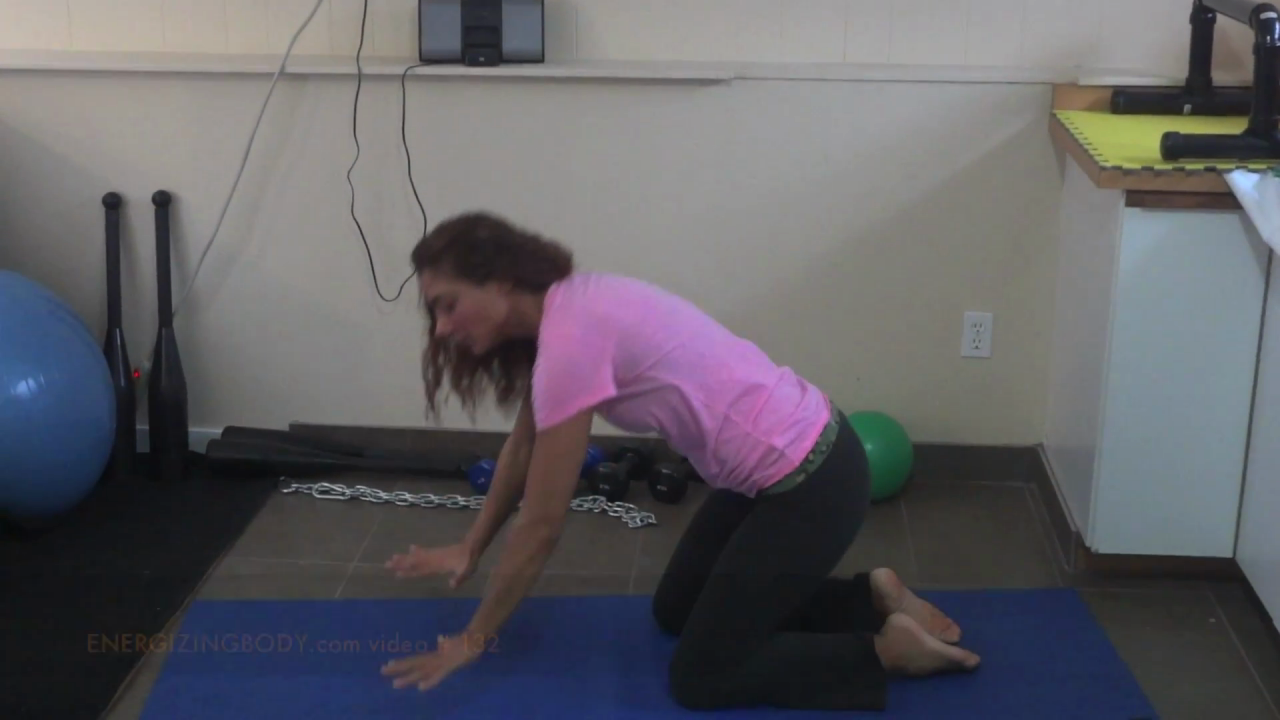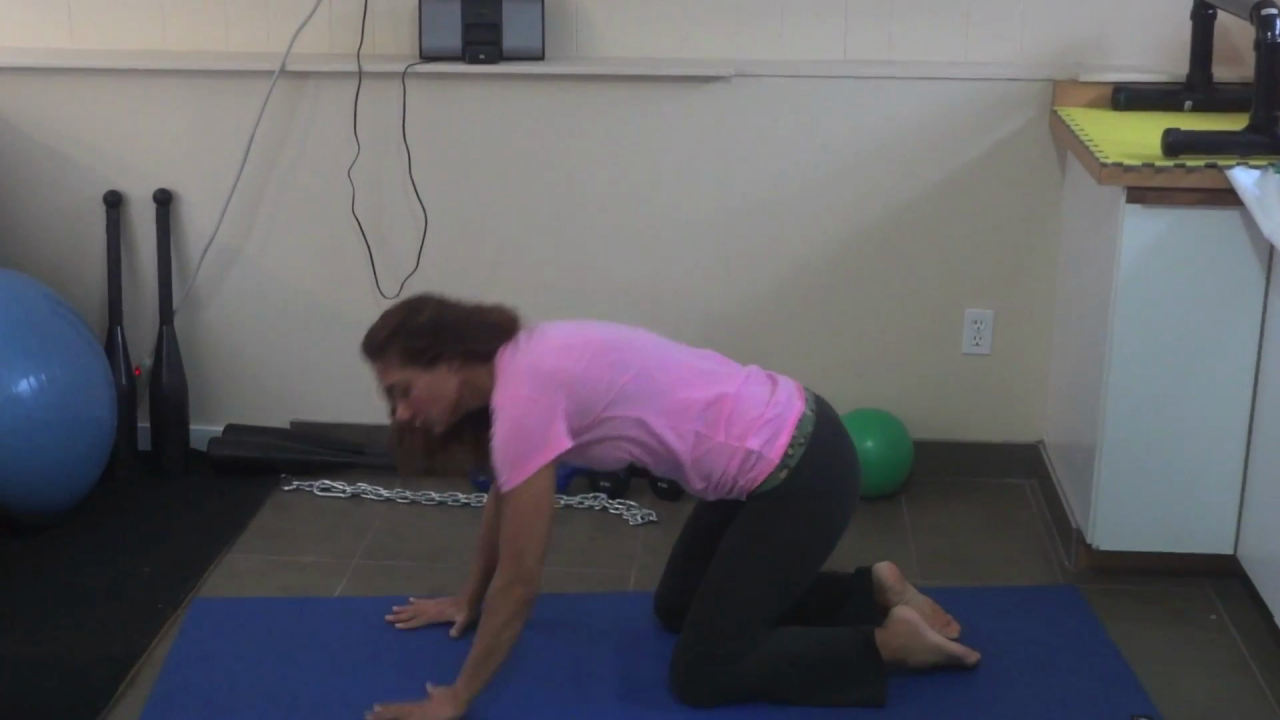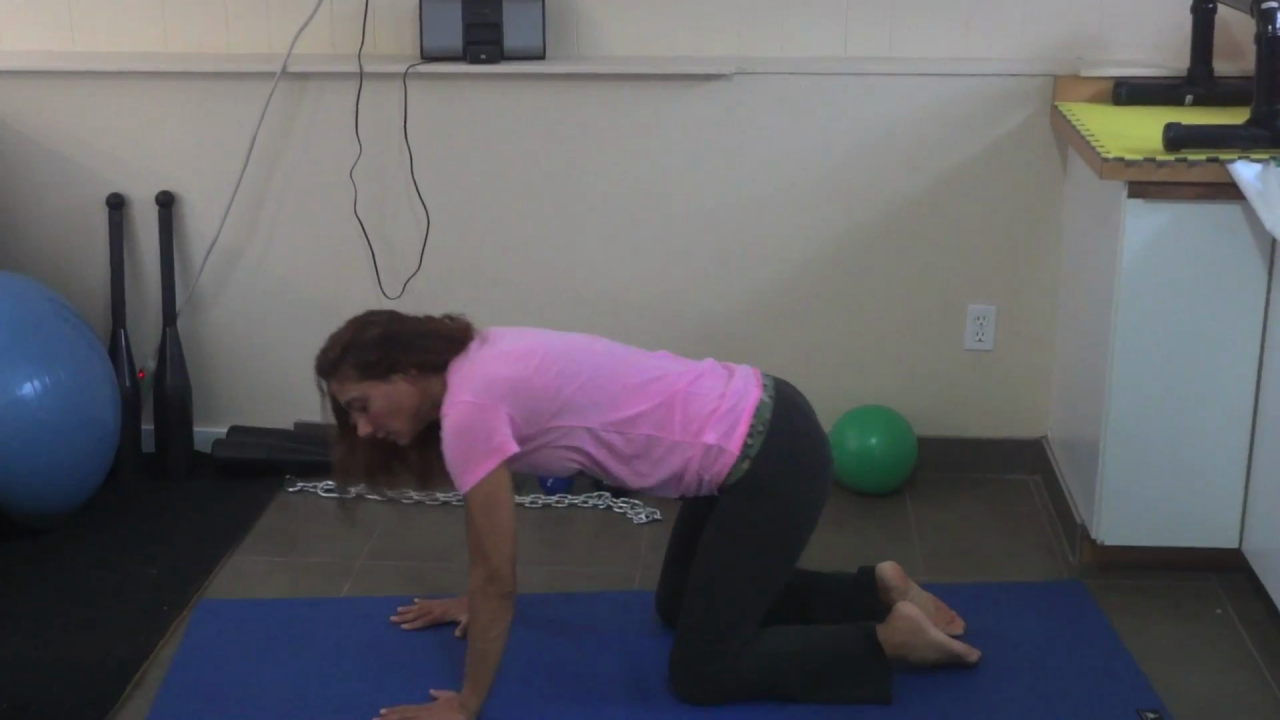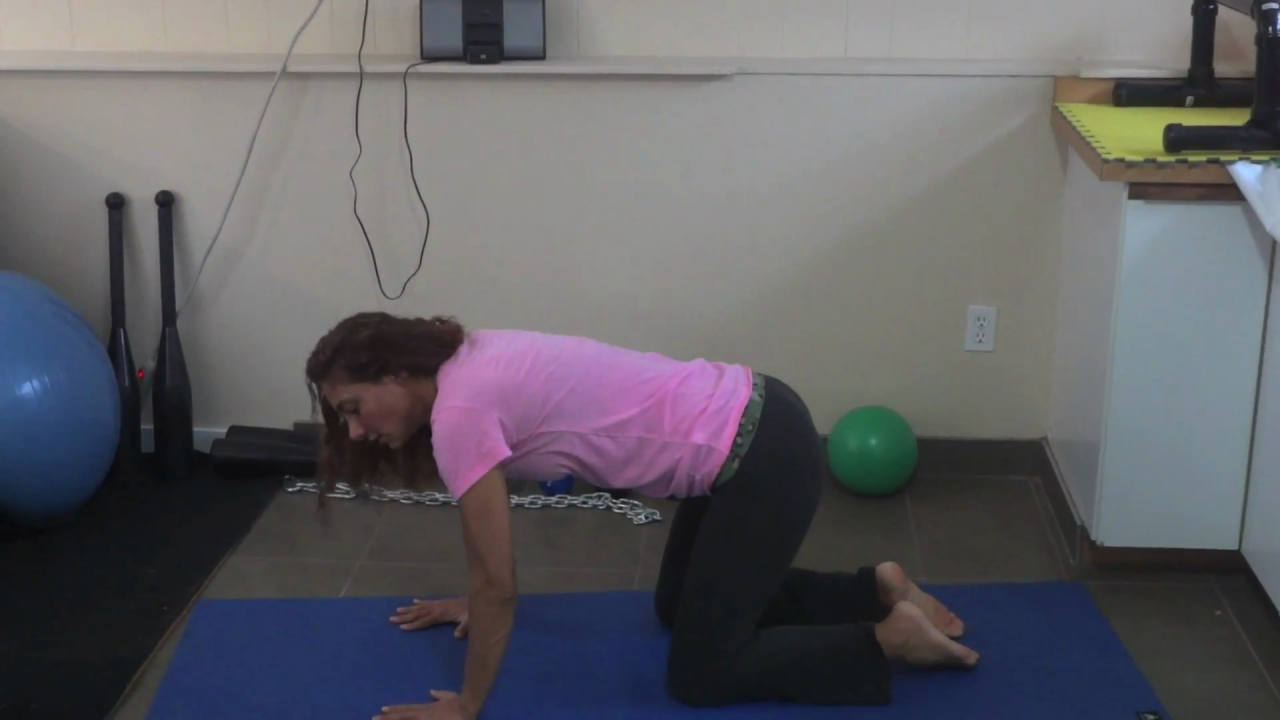
dt=0.3s
person 1, frame 1
left shoulder: (571, 338)
right shoulder: (567, 308)
left elbow: (543, 522)
right elbow: (523, 446)
left wrist: (471, 642)
right wrist: (468, 550)
left hip: (810, 483)
right hip: (778, 465)
left knee: (700, 678)
right knee: (674, 612)
left ankle: (887, 647)
right ankle: (868, 598)
person 1, frame 2
left shoulder: (522, 401)
right shoulder: (519, 360)
left elbow: (520, 581)
right elbow: (505, 502)
right wrist: (469, 598)
left hip: (802, 474)
right hip: (780, 442)
right knee: (675, 607)
left ankle: (889, 638)
right ankle: (874, 590)
person 1, frame 3
left shoulder: (467, 410)
right shoulder: (476, 363)
left elbow: (497, 580)
right wrist: (472, 601)
left hip: (770, 460)
right hip: (756, 423)
right knee: (678, 607)
left ankle: (890, 637)
right ankle: (876, 589)
person 1, frame 4
left shoulder: (458, 414)
right shoulder: (468, 365)
left elbow: (497, 585)
right wrist: (474, 603)
left hip: (763, 459)
right hip: (748, 422)
right knee: (679, 608)
left ankle: (891, 637)
right ankle: (877, 590)
